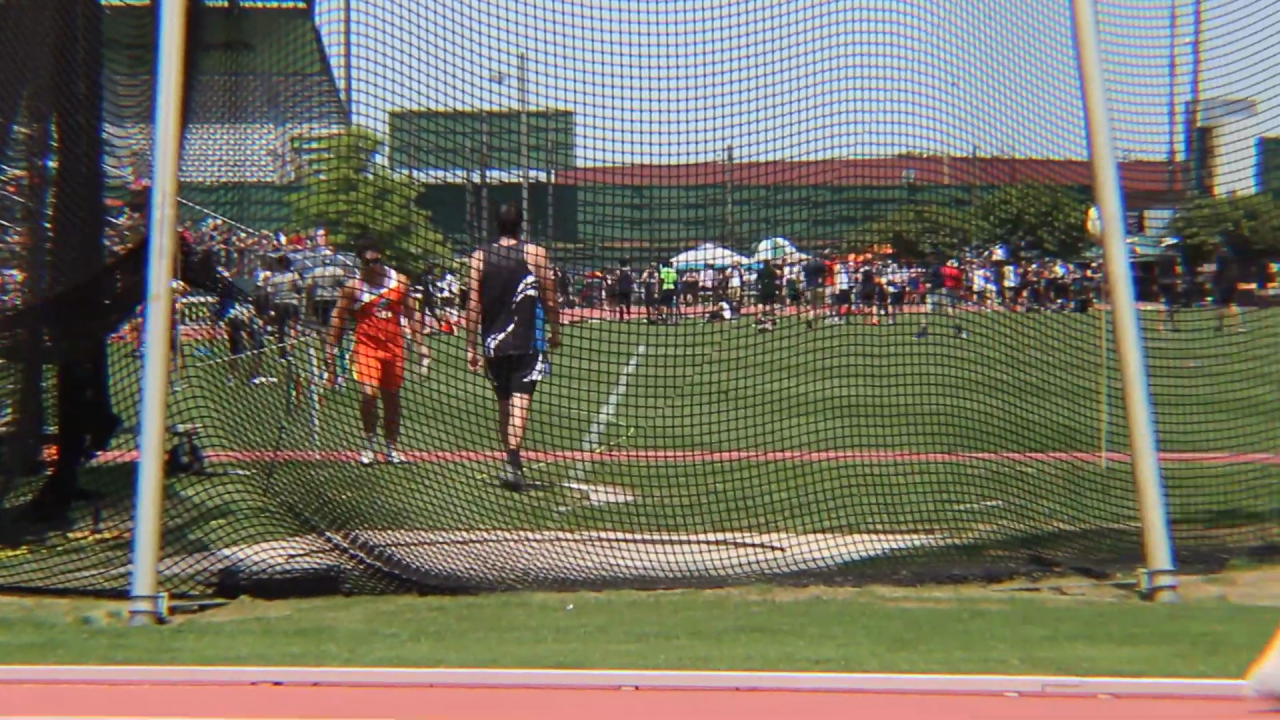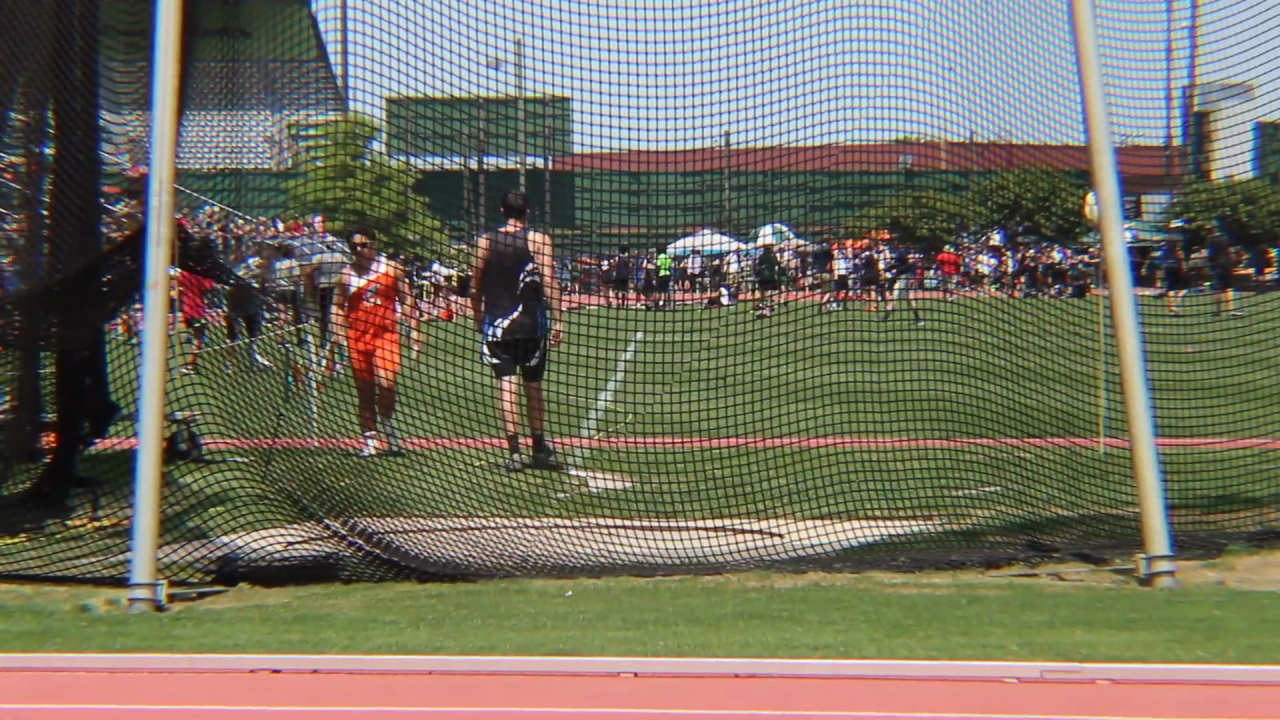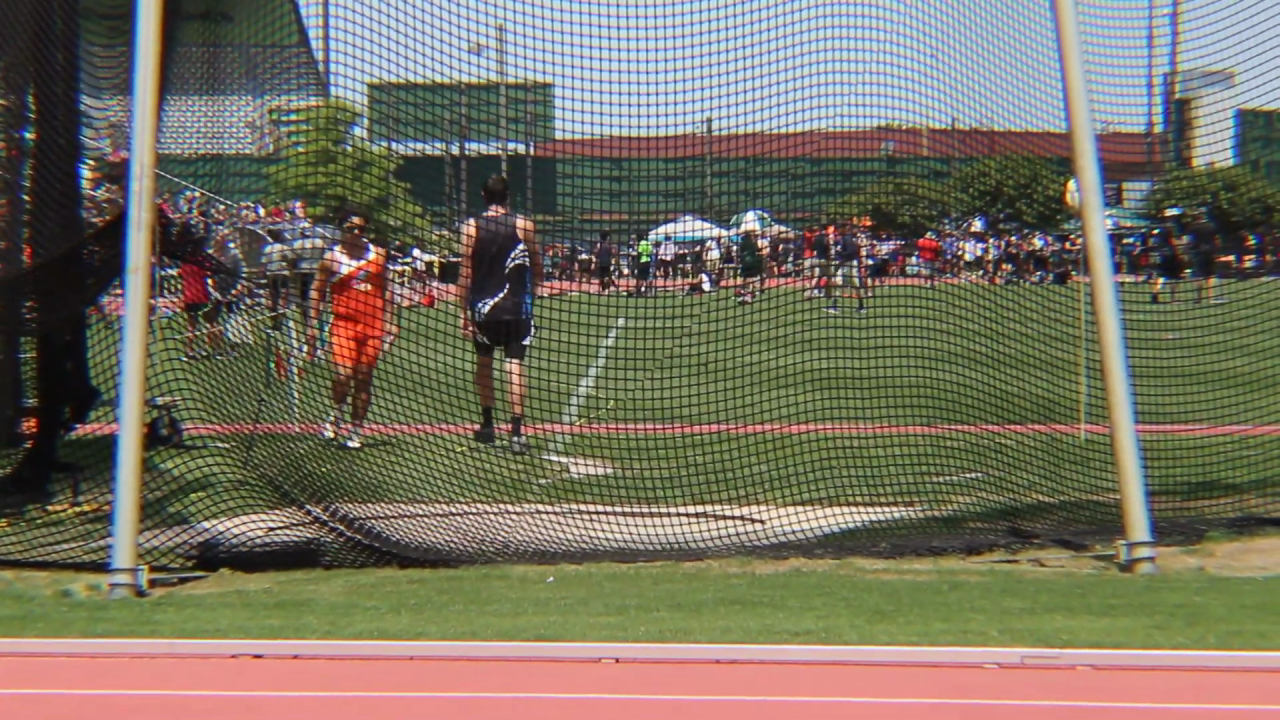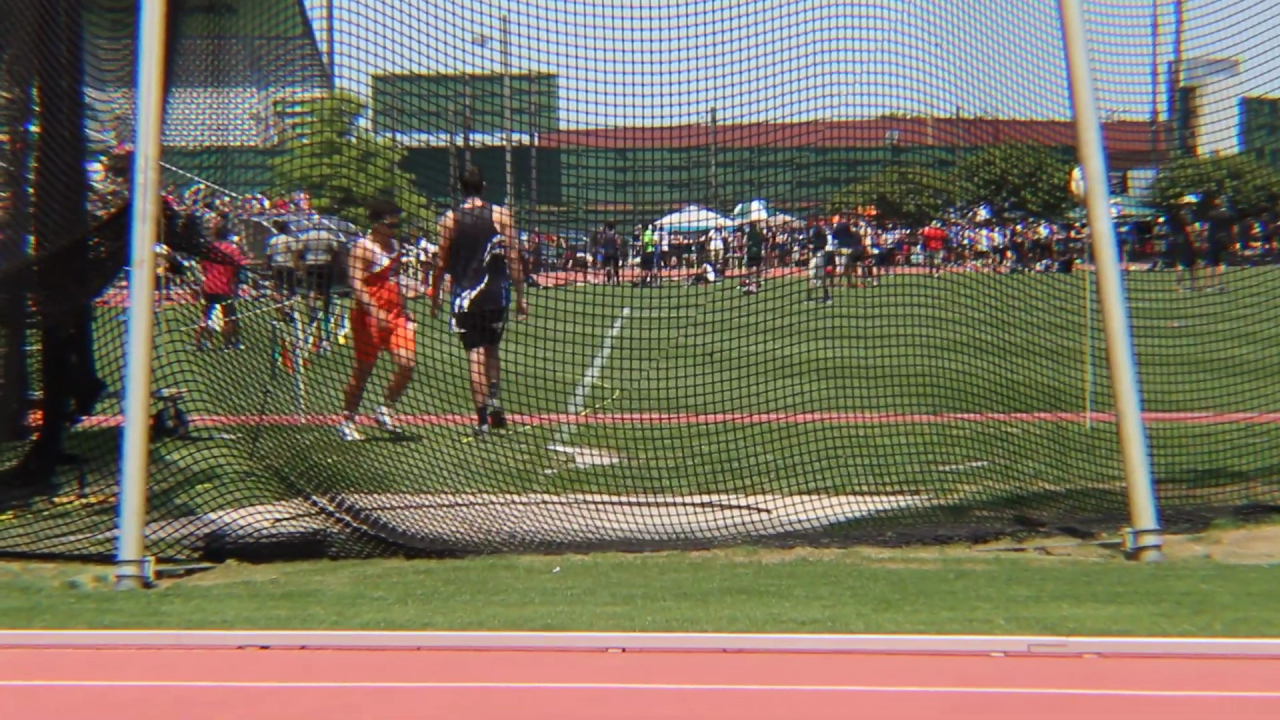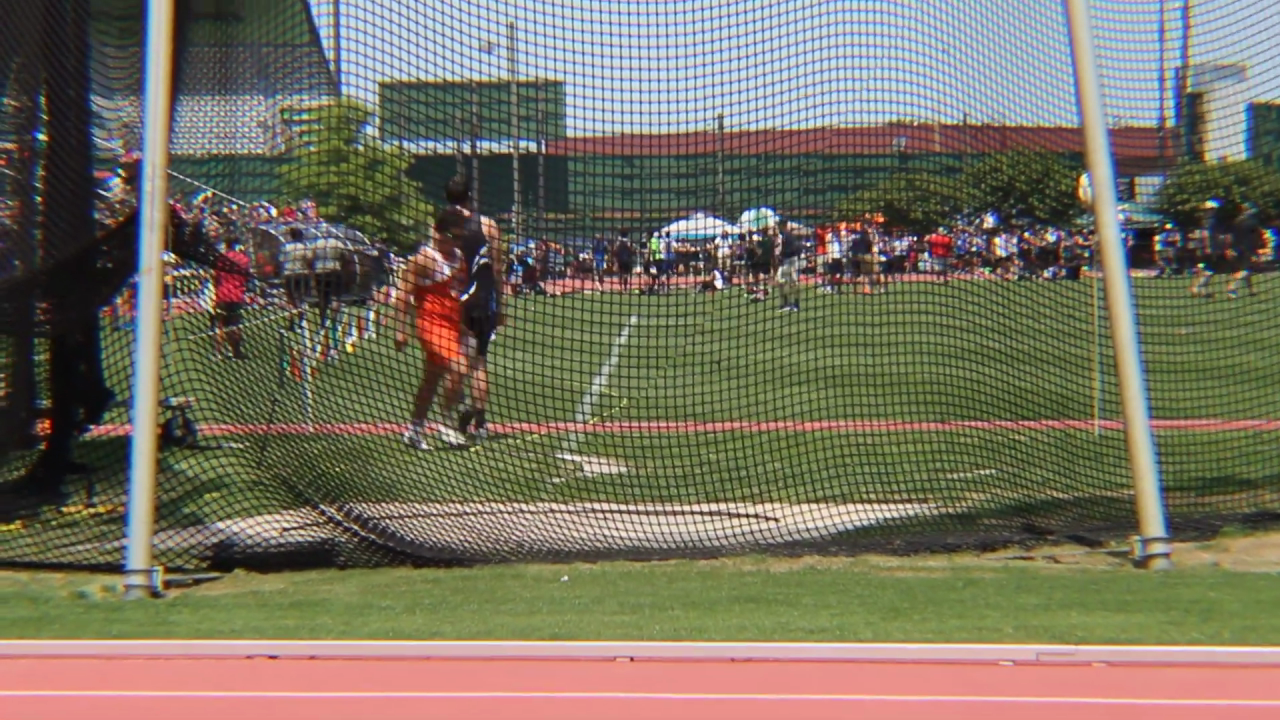
dt=0.5s
person 1, frame 1
left shoulder: (480, 257)
right shoulder: (535, 253)
left elbow: (474, 306)
right elbow: (550, 299)
left wrist: (471, 348)
right wrist: (555, 332)
left hip: (495, 343)
right hip: (529, 342)
left knee: (504, 403)
right knee: (521, 400)
left ankle: (512, 461)
right ankle: (512, 463)
person 1, frame 2
left shoulder: (485, 242)
right shoulder: (539, 240)
left elbow: (475, 289)
right elbow: (549, 283)
left wrist: (479, 320)
right wrist: (557, 321)
left hip: (497, 326)
right hip: (532, 325)
left knee: (506, 386)
right knee: (533, 386)
left ankle: (514, 452)
right ankle: (538, 447)
person 1, frame 3
left shoulder: (472, 226)
right shoulder: (524, 224)
left elbow: (465, 273)
right elbow: (537, 269)
left wrist: (464, 312)
right wrist: (530, 290)
left hip: (483, 308)
right hip: (517, 308)
left knee: (484, 363)
right knee: (515, 367)
left ankle: (487, 424)
right ankle: (516, 433)
person 1, frame 4
left shoulder: (450, 218)
right shoulder: (501, 214)
left elbow: (442, 263)
right elbow: (514, 258)
left wrist: (435, 297)
right wrist: (520, 296)
left hip: (465, 298)
right hip: (497, 296)
left knee: (475, 357)
right knee: (491, 350)
left ankle: (483, 421)
right ankle: (494, 396)
person 1, frame 5
left shoulder: (440, 226)
right shoulder: (488, 225)
right elbow: (497, 268)
right wrist: (499, 305)
right hip: (483, 305)
right knee: (478, 363)
left ankle: (460, 404)
right ankle: (479, 423)
person 2, frame 1
left shoulder: (399, 281)
right shoulder: (353, 287)
left elbow: (411, 313)
right elbow: (339, 318)
right wrist: (332, 348)
left hip: (394, 348)
right hip: (366, 348)
left knee: (392, 399)
right knee: (369, 396)
left ankle: (391, 448)
right ankle: (368, 448)
person 2, frame 2
left shoulder: (392, 269)
right shoulder: (345, 275)
left elbow: (407, 300)
right elbow: (338, 307)
right wrist: (337, 331)
left hip: (386, 336)
right hip: (357, 338)
left knee: (386, 384)
right knee: (365, 391)
left ankle: (386, 423)
right ankle: (370, 440)
person 2, frame 3
left shoulder: (379, 254)
right shoulder: (331, 258)
left elbow: (386, 289)
right elbow: (317, 292)
left wrist: (390, 320)
right wrist: (313, 325)
left hip: (373, 325)
right hip: (345, 324)
left knee: (364, 378)
right knee: (343, 374)
left ankle: (355, 429)
right ankle: (335, 415)
person 2, frame 4
left shoulder: (394, 246)
right shoulder: (362, 249)
right elbow: (356, 284)
left wrist: (405, 311)
right wrist: (374, 310)
left hip: (396, 318)
right hip: (371, 319)
left knee: (407, 364)
right knee: (363, 372)
left ankle: (386, 409)
right ankle: (348, 421)
person 2, frame 5
left shoulder: (457, 256)
right shoulder: (424, 258)
right elbow: (404, 294)
left wrist: (463, 321)
right wrist: (401, 329)
left hip: (452, 327)
right hip: (432, 326)
left knee: (431, 380)
right knee: (458, 371)
left ankle: (414, 430)
right ankle: (446, 425)
